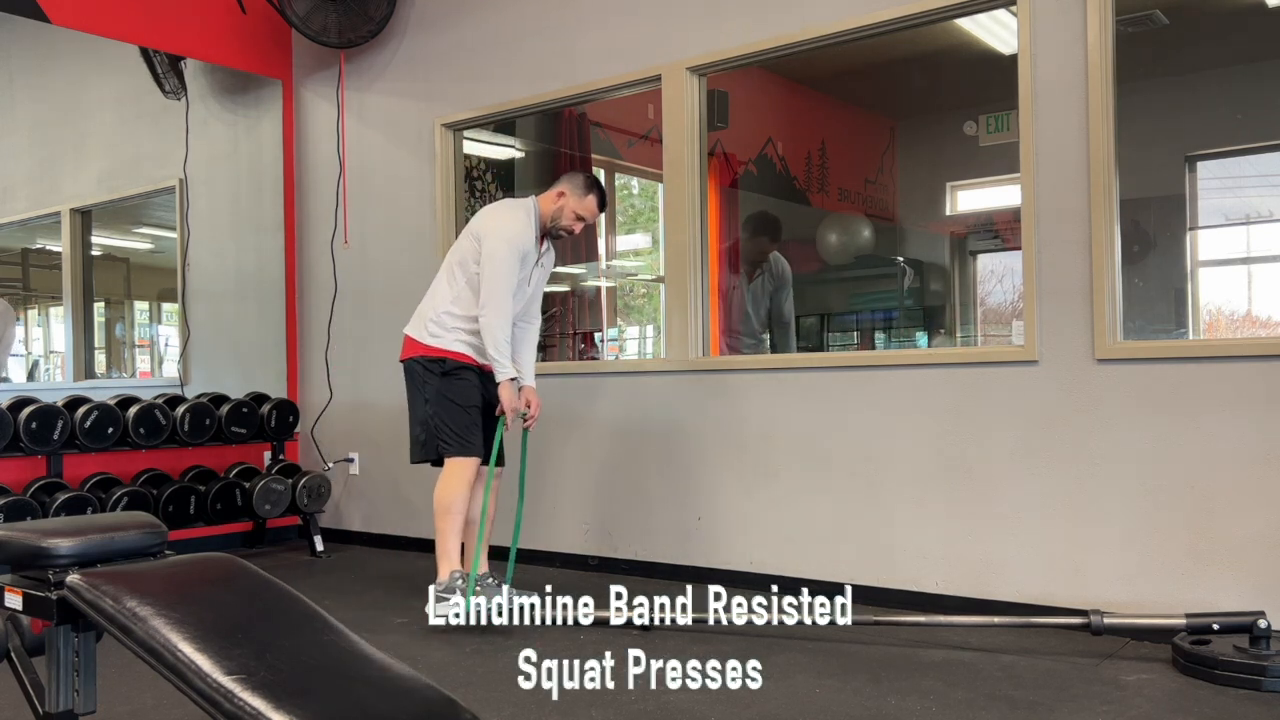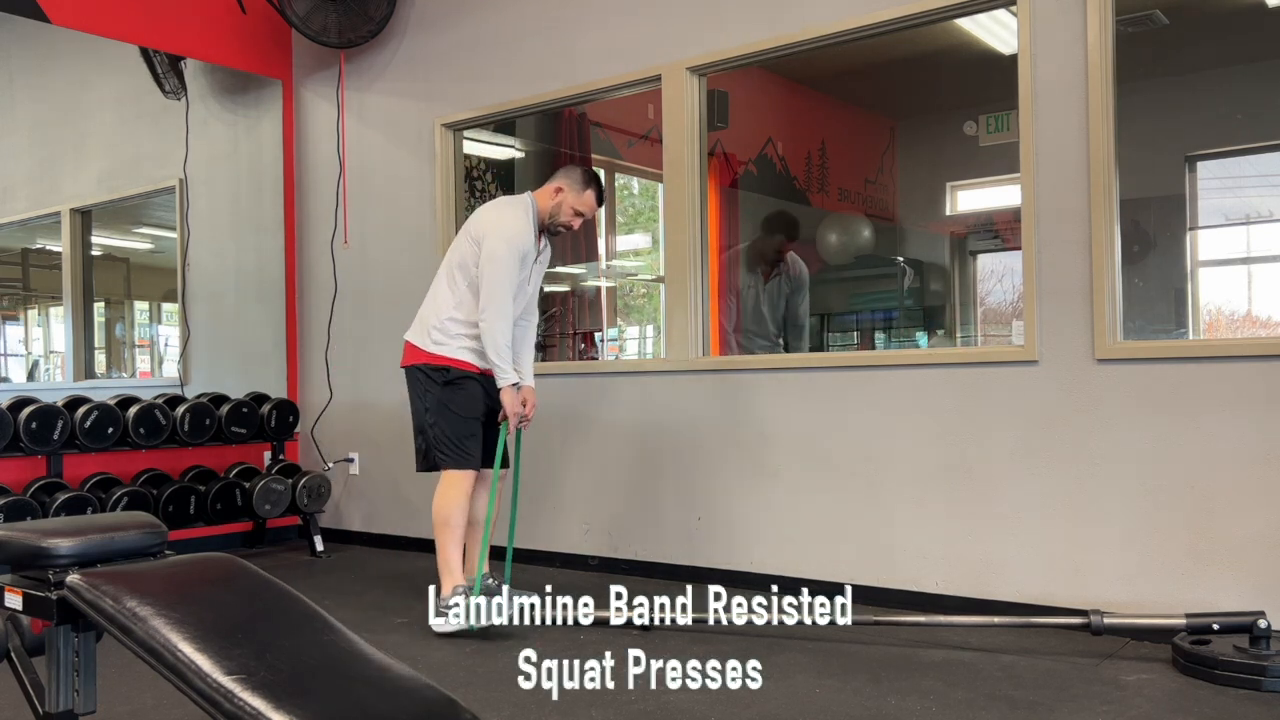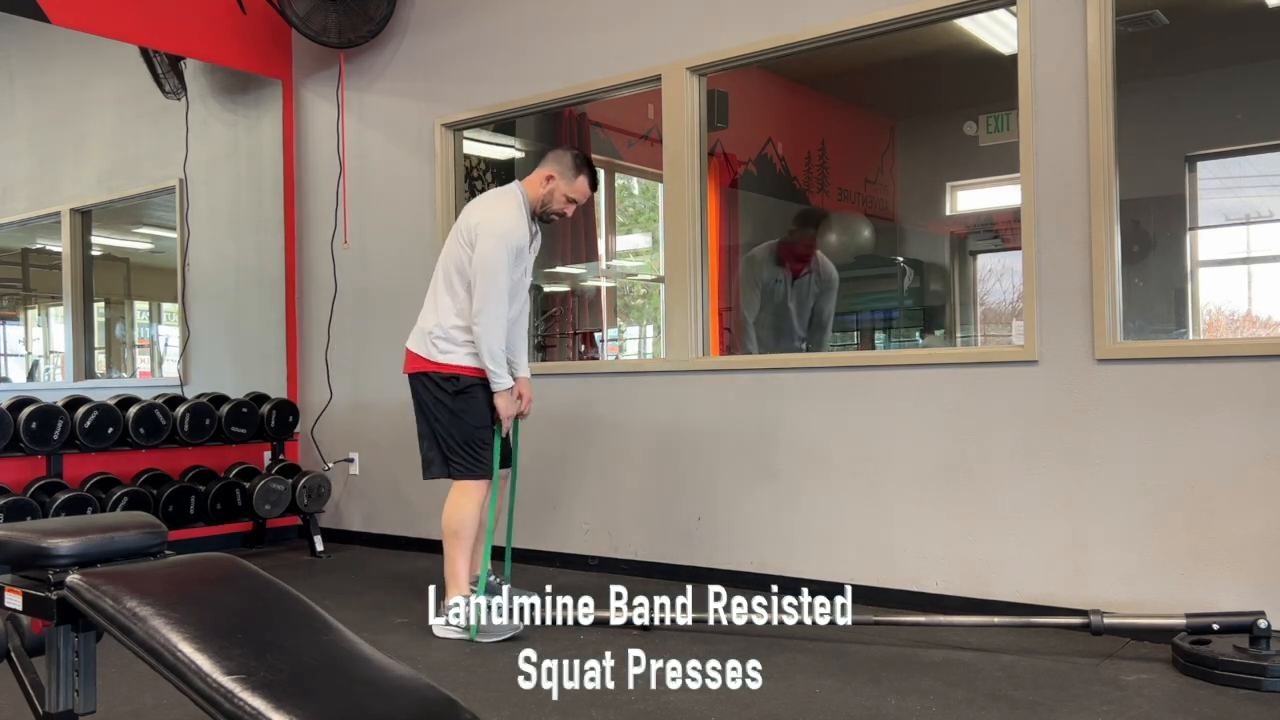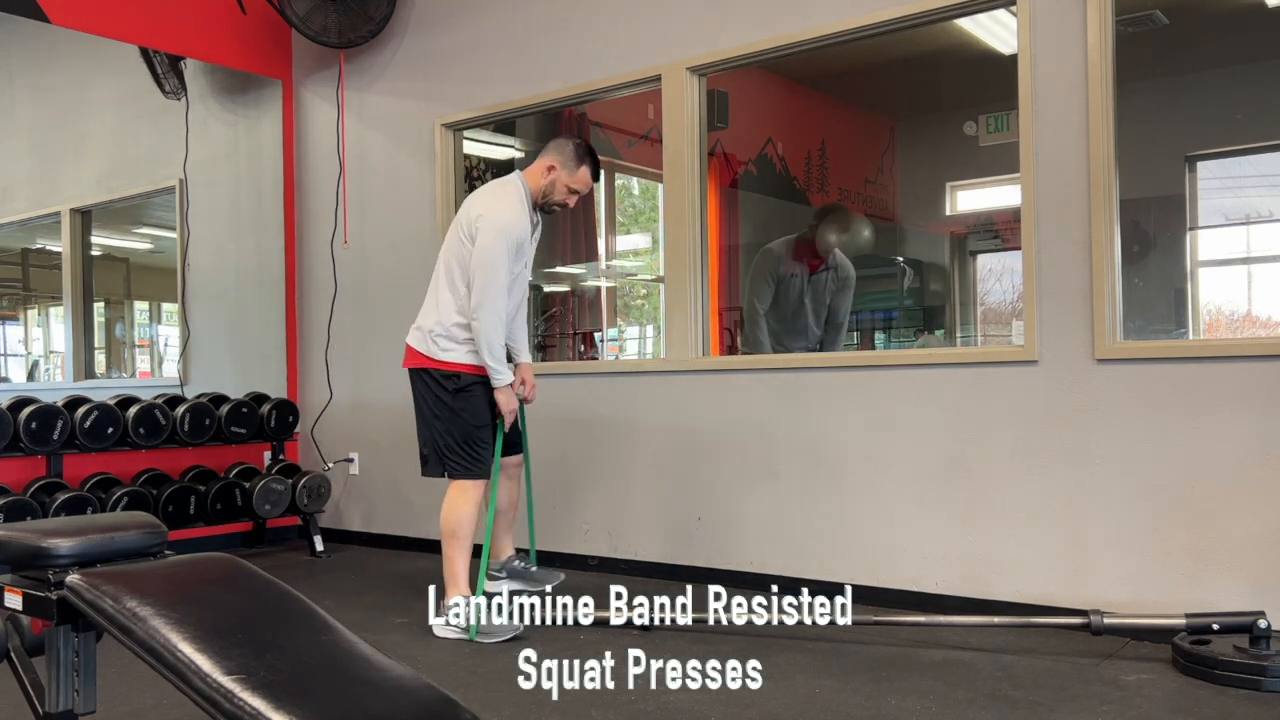
dt=0.2s
person 1, frame 1
left shoulder: (545, 251)
right shoulder: (507, 223)
left elbow: (526, 320)
right elbow: (494, 306)
left wrist: (527, 382)
right wrist: (507, 379)
left hip: (475, 358)
right hip: (439, 350)
left knee: (483, 466)
right knee: (462, 460)
left ankle: (477, 577)
right ankle: (448, 585)
person 1, frame 2
left shoulder: (541, 243)
right shoulder: (506, 223)
left elbow: (524, 316)
right elbow: (493, 310)
left wrist: (525, 380)
right wrist: (507, 383)
left hip: (474, 361)
right hip: (442, 356)
left knee: (485, 470)
right knee: (459, 469)
left ankle: (476, 581)
right ankle: (451, 600)
person 1, frame 3
left shoulder: (529, 225)
right shoulder: (501, 220)
left elbow: (516, 305)
right elbow: (487, 312)
left wrist: (521, 374)
right wrist: (502, 387)
left hip: (472, 362)
right hip: (447, 361)
left knee: (495, 470)
right knee: (472, 477)
left ankle: (479, 580)
right ankle: (456, 607)
person 1, frame 4
left shoulder: (529, 213)
right shoulder: (501, 214)
right elbow: (485, 308)
left wrist: (522, 359)
right wrist: (501, 382)
left hip: (476, 357)
right hip: (450, 358)
left knee: (510, 458)
right knee: (470, 476)
left ankle: (503, 563)
right ankle: (455, 608)
